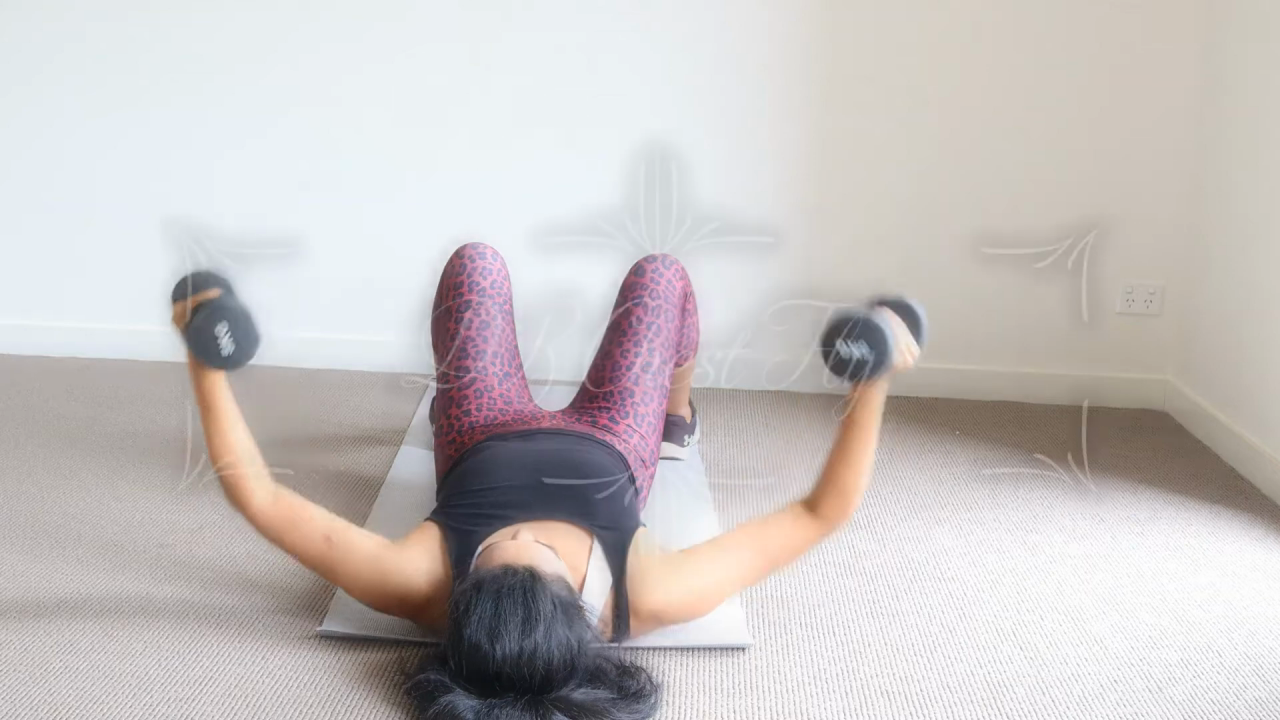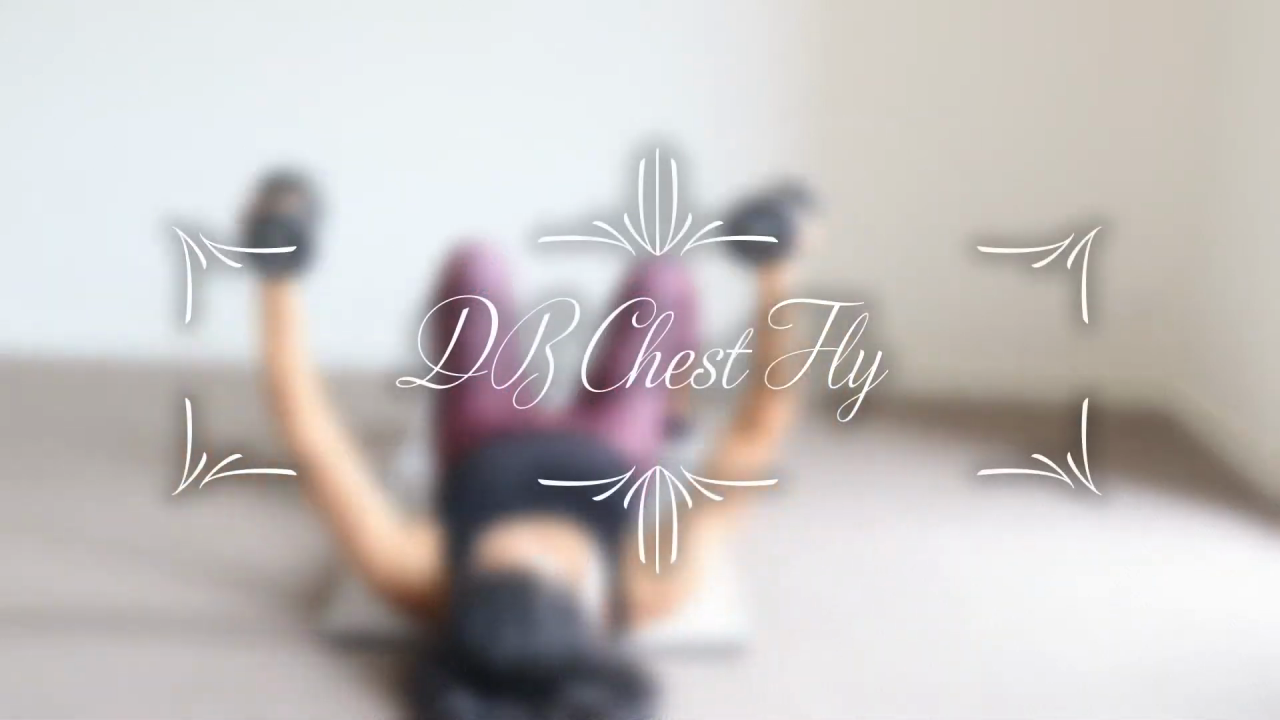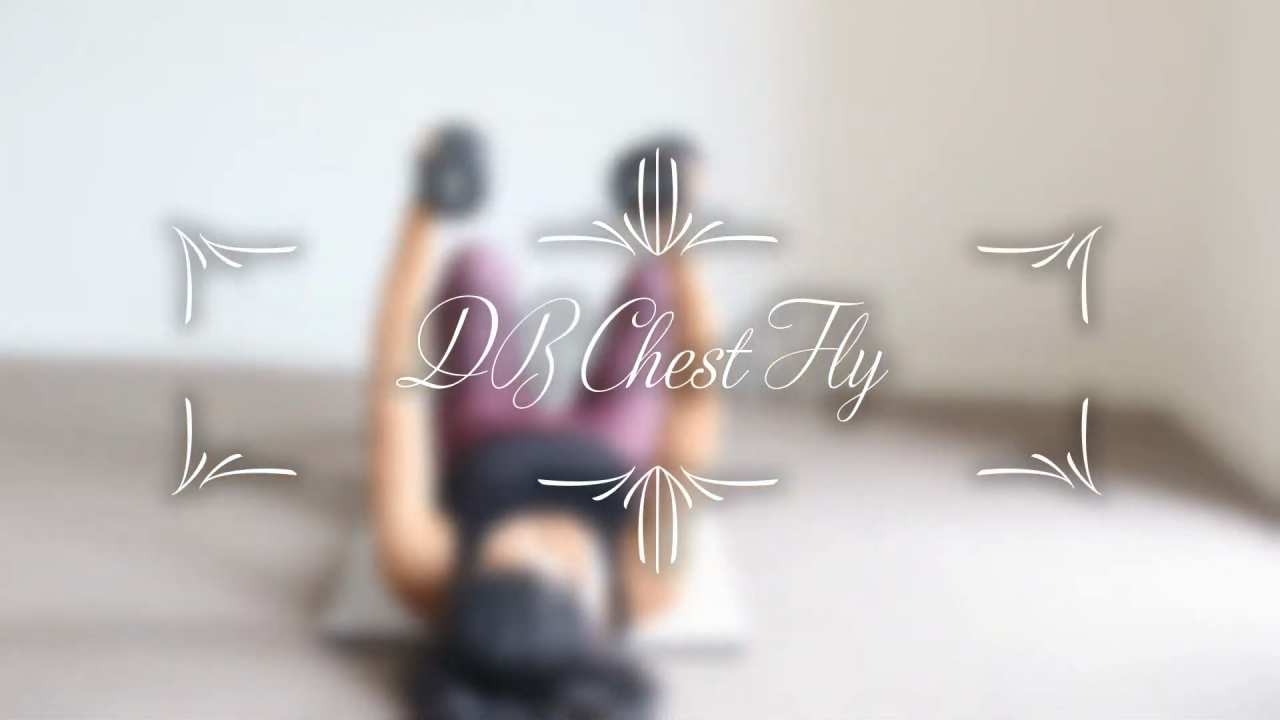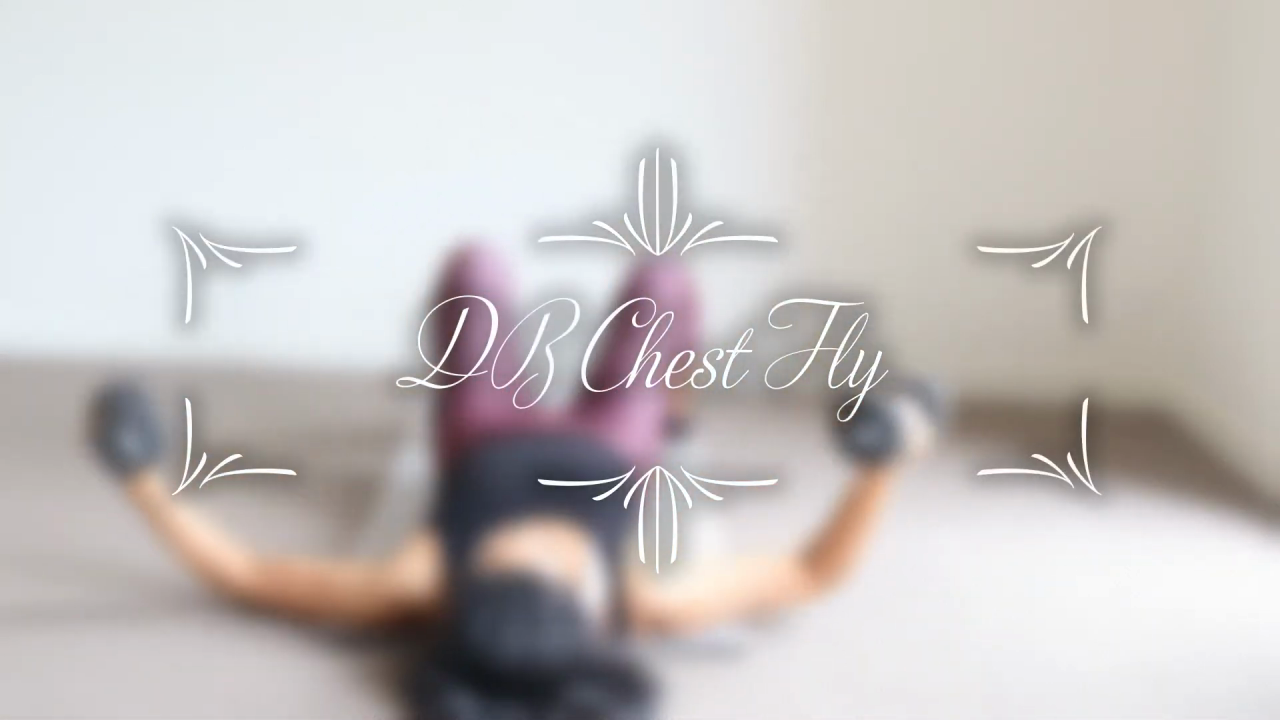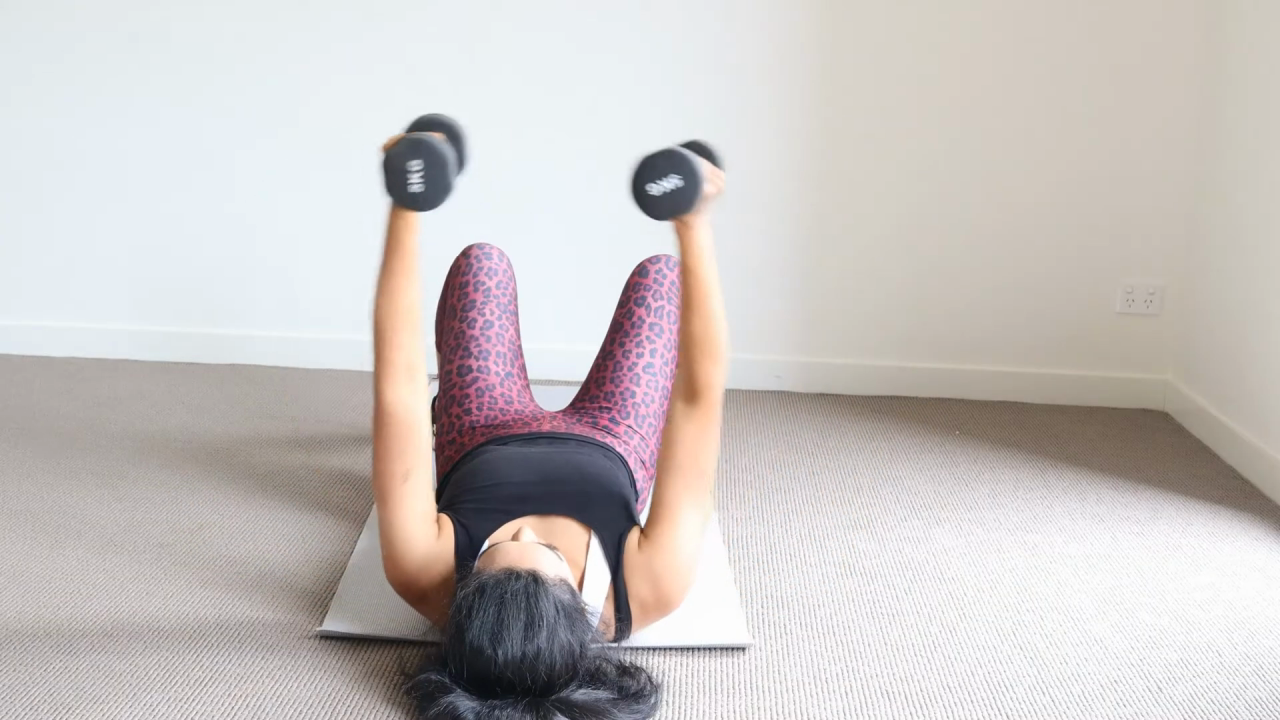
dt=1s
person 1, frame 1
left shoulder: (421, 583)
right shoulder: (645, 596)
left elbow: (255, 493)
right elbow: (824, 512)
left wrist: (208, 365)
right wrist: (872, 382)
left hip: (481, 448)
right hip: (605, 453)
left knee: (476, 262)
right knee: (659, 273)
right ankle: (676, 425)
person 1, frame 2
left shoulder: (423, 580)
right shoulder: (647, 590)
left elbow: (310, 437)
right elbow: (754, 442)
left wrist: (277, 280)
right wrist: (775, 278)
left hip: (485, 446)
right hip: (609, 450)
left knee: (476, 264)
right knee: (661, 280)
right ankle: (666, 413)
person 1, frame 3
left shoulder: (427, 575)
right shoulder: (639, 587)
left elbow: (395, 395)
right elbow: (695, 410)
left wrist: (423, 216)
left hip: (486, 448)
right hip: (608, 451)
left knee: (478, 267)
right knee: (657, 286)
person 1, frame 4
left shoulder: (422, 590)
right shoulder: (638, 602)
left elbow: (243, 574)
right elbow: (815, 572)
left wrist: (147, 486)
right wrist: (878, 469)
left hip: (486, 449)
right hip: (604, 450)
left knee: (476, 263)
right knee: (663, 277)
right ankle: (672, 419)
person 1, frame 5
left shoulder: (428, 575)
right shoulder: (645, 589)
left elbow: (396, 390)
right elbow: (704, 396)
left wrist: (405, 213)
right wrist: (693, 226)
left hip: (483, 448)
right hip: (606, 454)
left knee: (482, 262)
right knee: (662, 273)
right ankle: (664, 425)
